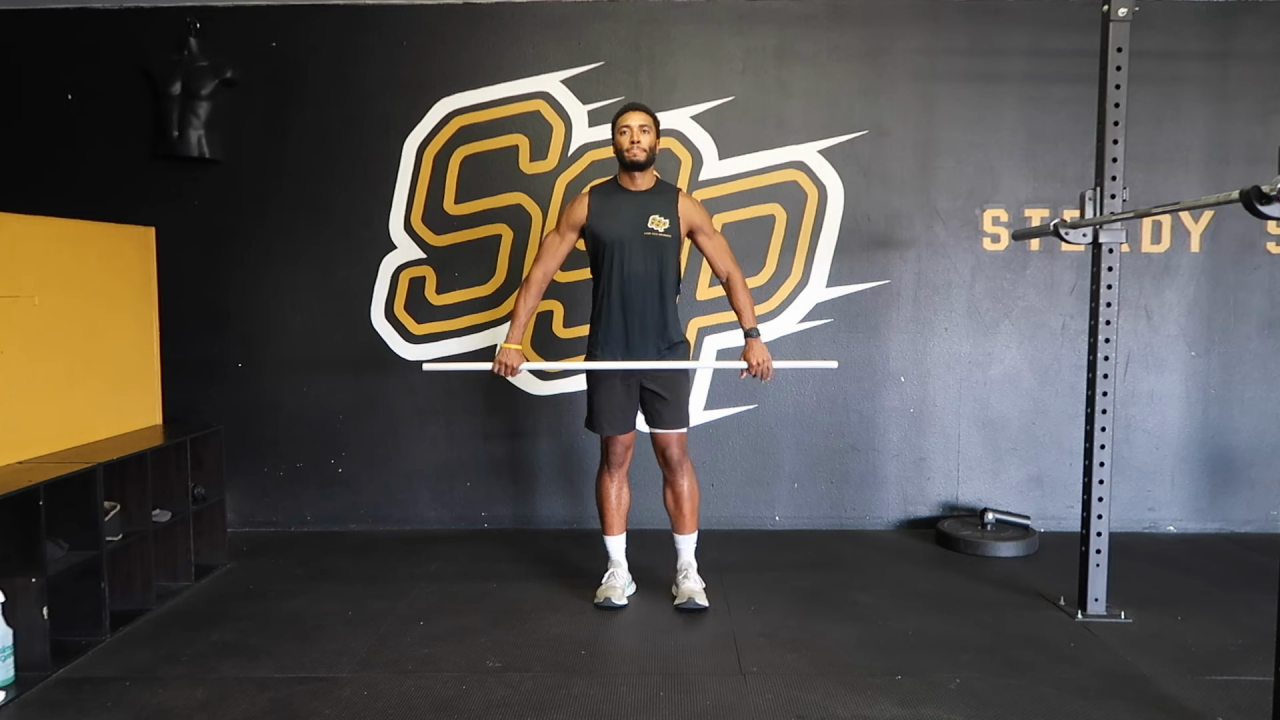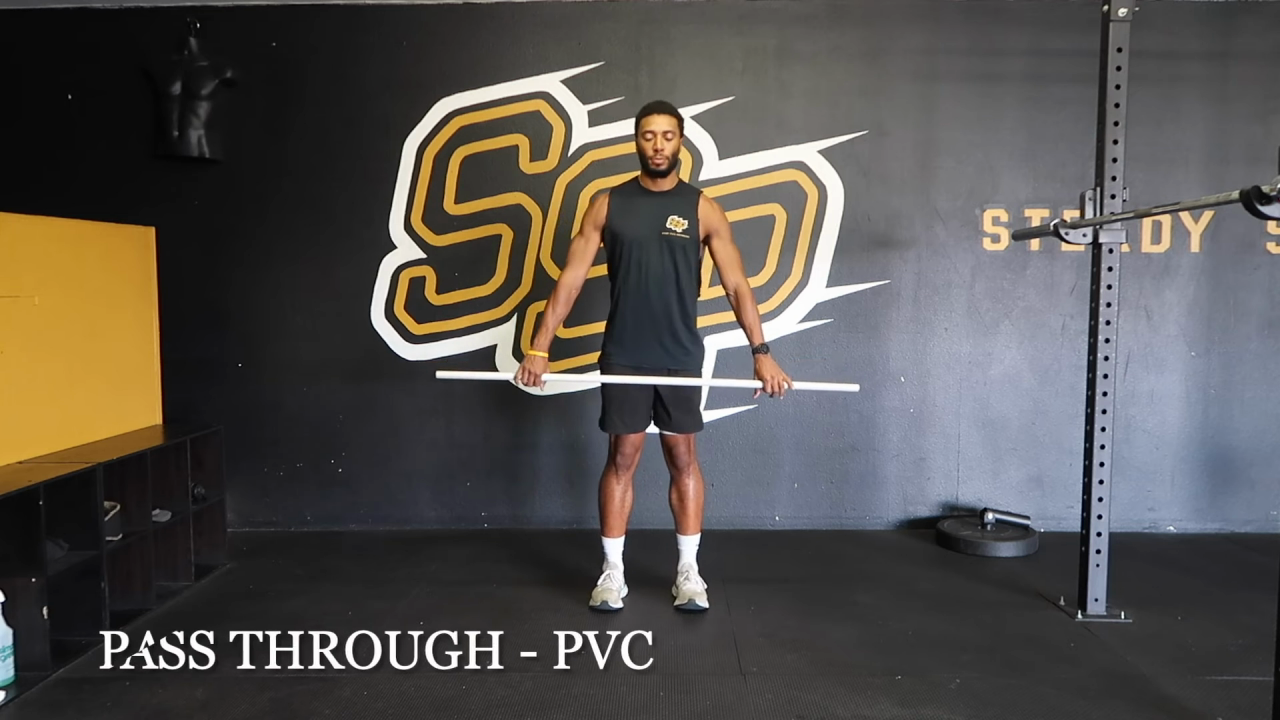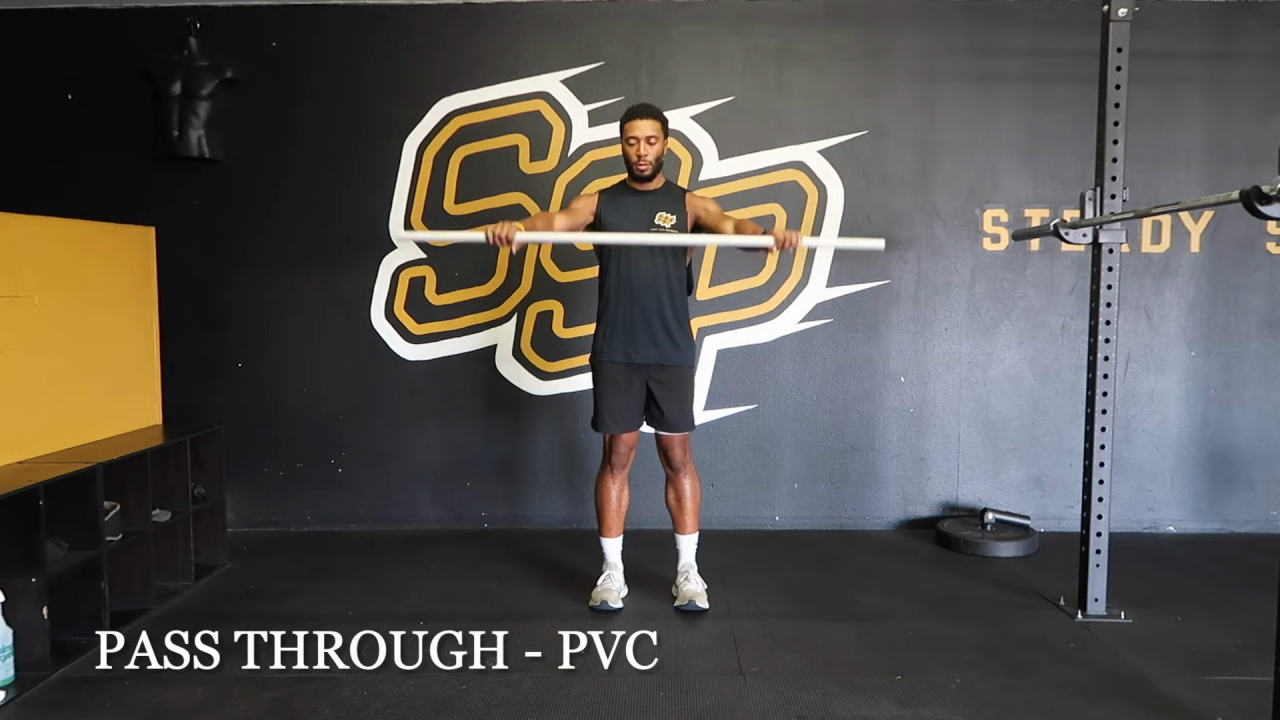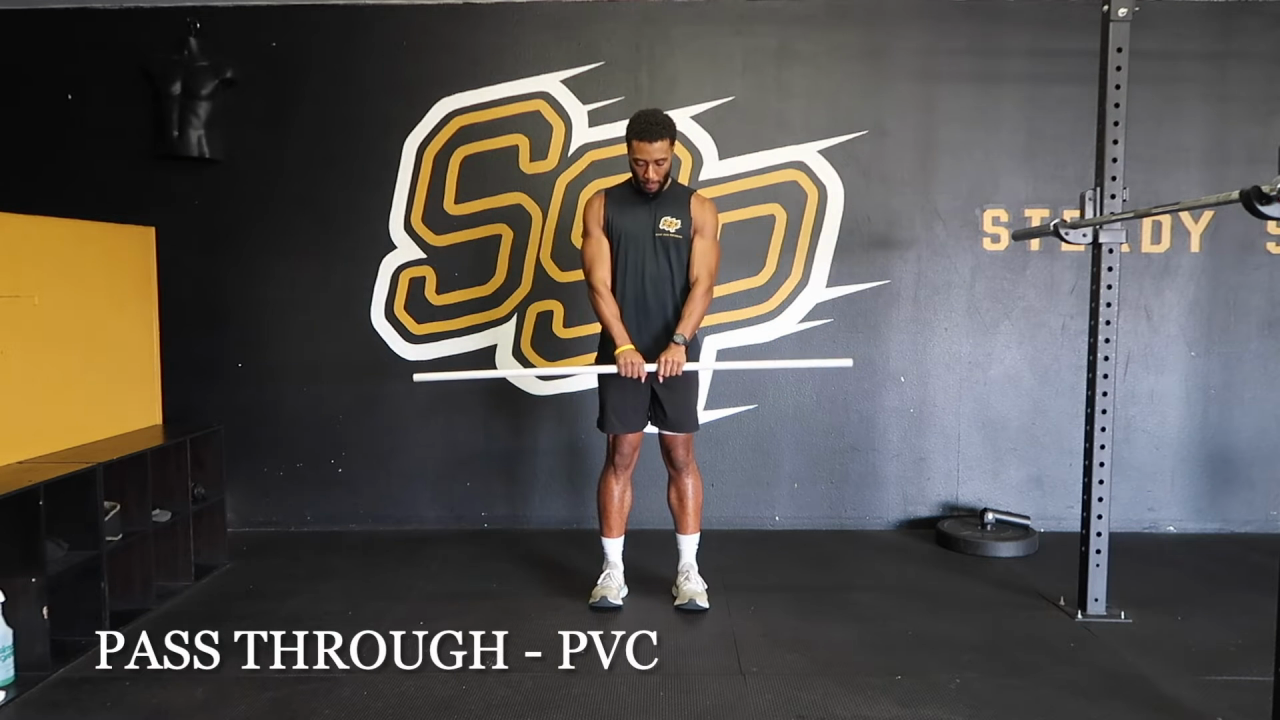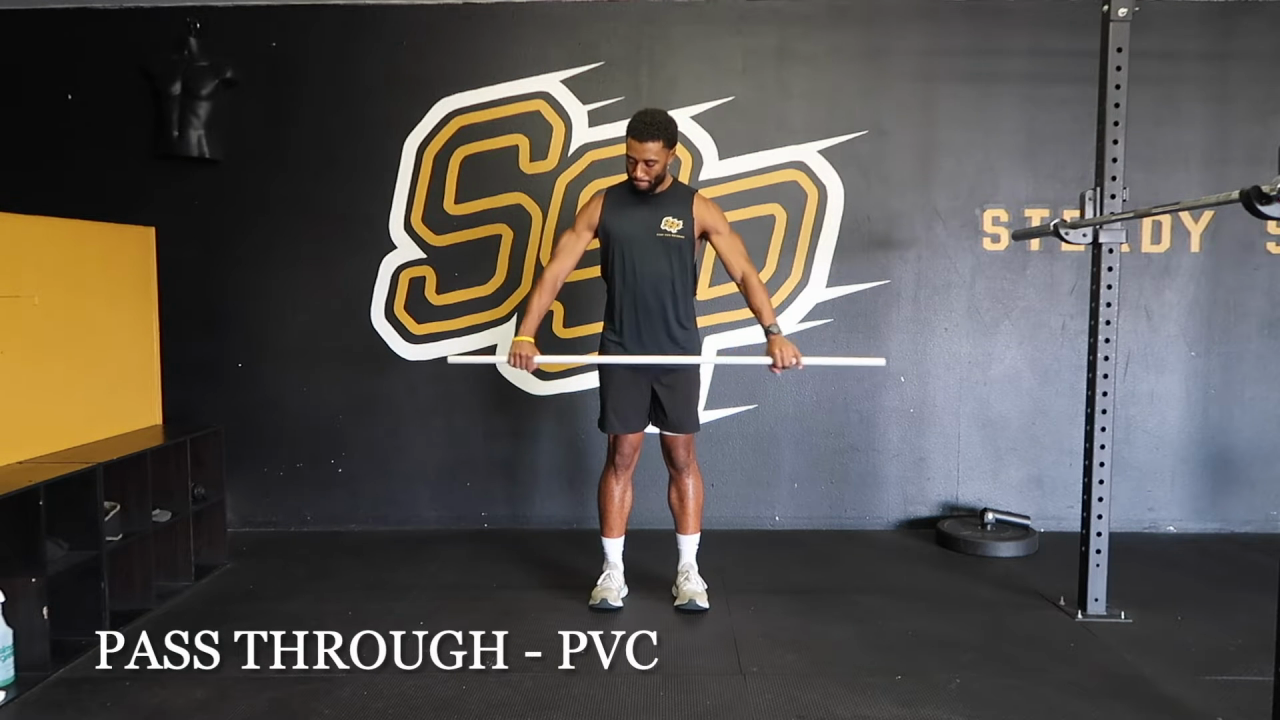
dt=1s
person 1, frame 1
left shoulder: (682, 205)
right shoulder: (587, 205)
left elbow: (729, 271)
right elbow: (540, 272)
left wrist: (752, 336)
right wrist: (513, 340)
left hip: (667, 352)
right hip: (609, 354)
left knee: (675, 456)
right knee: (615, 458)
left ankle: (687, 569)
right ankle: (617, 570)
person 1, frame 2
left shoulder: (703, 208)
right shoulder: (607, 204)
left elbow: (736, 284)
right elbow: (570, 279)
left wrist: (761, 352)
right wrist: (540, 347)
left hip: (680, 356)
right hip: (623, 355)
left knee: (683, 459)
right knee: (621, 459)
left ankle: (688, 571)
right ankle: (613, 572)
person 1, frame 3
left shoulder: (691, 204)
right shoulder: (598, 202)
left elbow: (731, 226)
right elbow: (555, 221)
left wrist: (768, 232)
right wrist: (518, 226)
left hip: (672, 353)
right hip: (615, 353)
left knee: (678, 458)
right knee: (616, 458)
left ankle: (687, 571)
right ankle: (612, 572)
person 1, frame 4
left shoulder: (698, 208)
right shoulder: (602, 205)
left elbow: (702, 284)
right elbow: (599, 284)
left wrist: (678, 342)
right wrist: (624, 347)
left hip: (676, 353)
right hip: (621, 354)
left knee: (681, 458)
right knee: (619, 458)
left ankle: (688, 570)
right ankle: (612, 570)
person 1, frame 5
left shoulder: (697, 207)
right shoulder: (602, 205)
left elbow: (744, 271)
right elbow: (557, 269)
left wrist: (774, 333)
right wrist: (527, 333)
left hip: (678, 354)
right hip: (621, 353)
left knee: (682, 458)
right knee: (620, 458)
left ankle: (688, 571)
right ankle: (612, 571)
